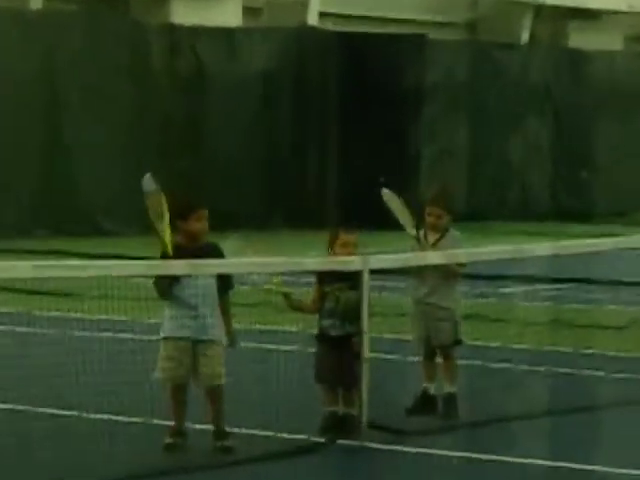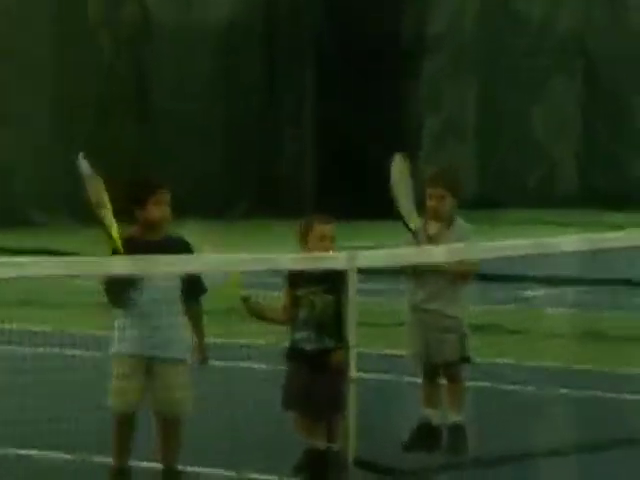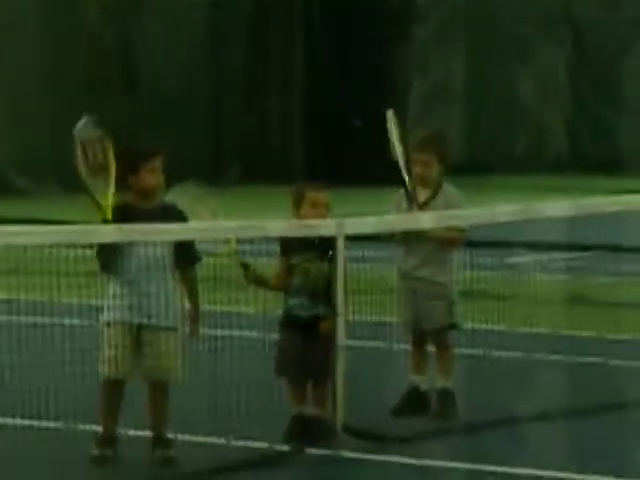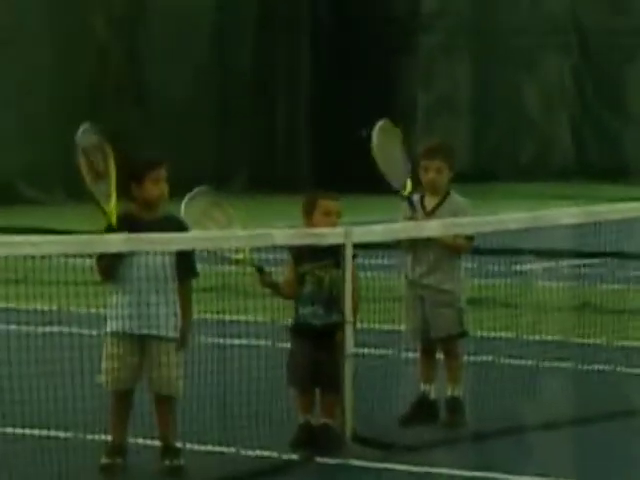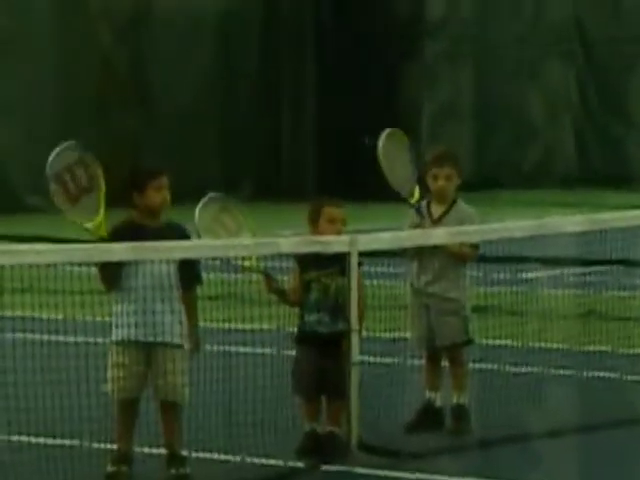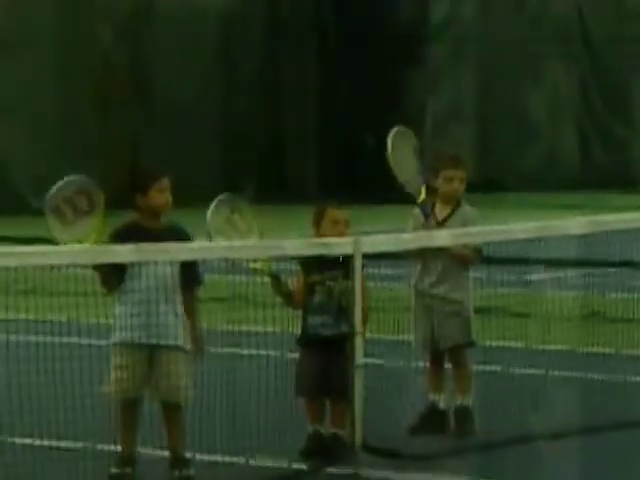
dt=0.3s
person 1, frame 1
left shoulder: (214, 251)
right shoulder: (171, 254)
left elbow: (223, 291)
right elbow: (163, 293)
left wrist: (228, 325)
right wrist: (166, 274)
left hip: (210, 327)
right hip: (178, 326)
left knee: (214, 381)
right knee: (177, 380)
left ankle: (220, 430)
right ankle: (178, 429)
person 1, frame 2
right shoulder: (125, 249)
left elbow: (192, 298)
right elbow: (114, 298)
left wrist: (200, 338)
right wrist: (121, 281)
left hip: (171, 343)
right hip: (131, 340)
left knee: (170, 410)
right knee: (124, 407)
person 1, frame 3
left shoulder: (174, 216)
right shoulder: (117, 215)
left elbow: (186, 266)
right elbow: (105, 266)
left wrist: (194, 306)
right wrist: (109, 242)
left hip: (162, 310)
right hip: (121, 307)
left knee: (159, 377)
right knee: (114, 376)
person 1, frame 4
left shoulder: (176, 227)
right shoulder: (119, 226)
left elbow: (184, 278)
right elbow: (105, 274)
left wrist: (186, 320)
right wrist: (112, 252)
left hip: (164, 321)
right hip: (124, 319)
left knee: (166, 388)
right knee: (121, 386)
person 1, frame 5
left shoulder: (178, 234)
right shoulder: (121, 233)
left elbow: (188, 285)
right elbow: (109, 283)
left wrist: (193, 325)
right wrist: (108, 262)
left hip: (169, 328)
right hip: (129, 327)
left knee: (171, 395)
right knee: (126, 395)
person 1, frame 6
left shoulder: (179, 236)
right shoulder: (123, 236)
left elbow: (188, 287)
right elbow: (110, 285)
left wrist: (194, 327)
right wrist: (101, 266)
left hip: (169, 330)
right hip: (131, 330)
left knee: (173, 396)
right knee: (128, 396)
person 2, frame 1
left shoulder: (455, 239)
right shoulder: (419, 237)
left elbow: (457, 271)
left hip: (444, 303)
right hip: (422, 302)
left knee: (447, 351)
right knee: (427, 351)
left ankle: (450, 395)
right ankle: (428, 394)
person 2, frame 2
left shoulder: (462, 230)
right shoulder: (416, 229)
left elbow: (469, 269)
right elbow: (409, 268)
left wrist: (440, 264)
left hip: (448, 311)
right hip: (420, 308)
left knee: (452, 370)
right knee: (428, 369)
left ankle: (456, 425)
right ankle: (429, 424)
person 2, frame 3
left shoulder: (451, 197)
right shoulder: (404, 196)
left elbow: (458, 236)
right elbow: (397, 236)
left wrist: (430, 230)
left hip: (437, 277)
right hip: (409, 275)
left knee: (440, 336)
right knee: (416, 336)
person 2, frame 4
left shoulder: (458, 205)
right shoulder: (412, 203)
left elbow: (466, 244)
right elbow: (406, 245)
left wrist: (436, 234)
left hip: (445, 286)
right hip: (417, 284)
left knee: (449, 344)
right knee: (425, 345)
person 2, frame 5
left shoulder: (465, 213)
right shoulder: (418, 212)
left elbow: (471, 253)
right elbow: (411, 252)
left wrist: (441, 240)
left hip: (450, 294)
right hip: (422, 291)
left knee: (454, 352)
right knee: (430, 352)
person 2, frame 6
left shoulder: (468, 216)
right shoulder: (420, 214)
left elbow: (472, 256)
left hip: (454, 296)
right hip: (425, 293)
left knee: (457, 354)
right knee: (434, 354)
person 3, frame 1
left shoulder: (358, 276)
right shoulder: (324, 275)
right elbow: (315, 306)
left wrist: (360, 334)
right wrist: (292, 301)
left hip: (349, 339)
right hip: (327, 338)
left knee: (350, 382)
right knee: (327, 381)
left ankle: (349, 417)
right ankle: (333, 415)
person 3, frame 2
left shoulder: (338, 276)
right shoulder: (296, 276)
left elbow: (347, 315)
right elbow: (286, 316)
left wrist: (343, 348)
right wrist: (256, 309)
left hip: (328, 356)
right hip: (300, 354)
left knee: (330, 408)
right knee: (301, 406)
left ankle: (331, 451)
right ankle: (313, 449)
person 3, frame 3
left shoulder: (331, 245)
right shoulder: (289, 244)
right elbow: (281, 282)
left wrist: (332, 316)
right wrist: (258, 278)
left hip: (320, 323)
right hip: (293, 322)
left knee: (320, 375)
right knee: (293, 374)
left ankle: (319, 417)
right ankle: (300, 416)
person 3, frame 4
left shoulder: (342, 252)
right shoulder: (299, 252)
left elbow: (352, 293)
right elbow: (290, 290)
left wrist: (348, 324)
right wrist: (271, 284)
left hip: (333, 331)
right hip: (304, 330)
left knee: (331, 384)
right knee: (303, 382)
left ankle: (328, 426)
right ankle: (306, 425)
person 3, frame 5
left shoulder: (348, 260)
right shoulder: (304, 260)
left elbow: (358, 301)
right elbow: (295, 298)
left wrist: (354, 331)
right wrist: (278, 290)
left hip: (338, 339)
right hip: (309, 338)
left knee: (337, 392)
right knee: (308, 390)
left ankle: (333, 434)
right ankle: (312, 433)
person 3, frame 6
left shoulder: (351, 262)
right shoulder: (308, 263)
left elbow: (361, 303)
right elbow: (299, 301)
left wrist: (357, 333)
right wrist: (284, 291)
left hip: (341, 341)
right hip: (312, 340)
left knee: (340, 393)
right knee: (312, 392)
left ankle: (338, 435)
right ankle: (316, 434)
